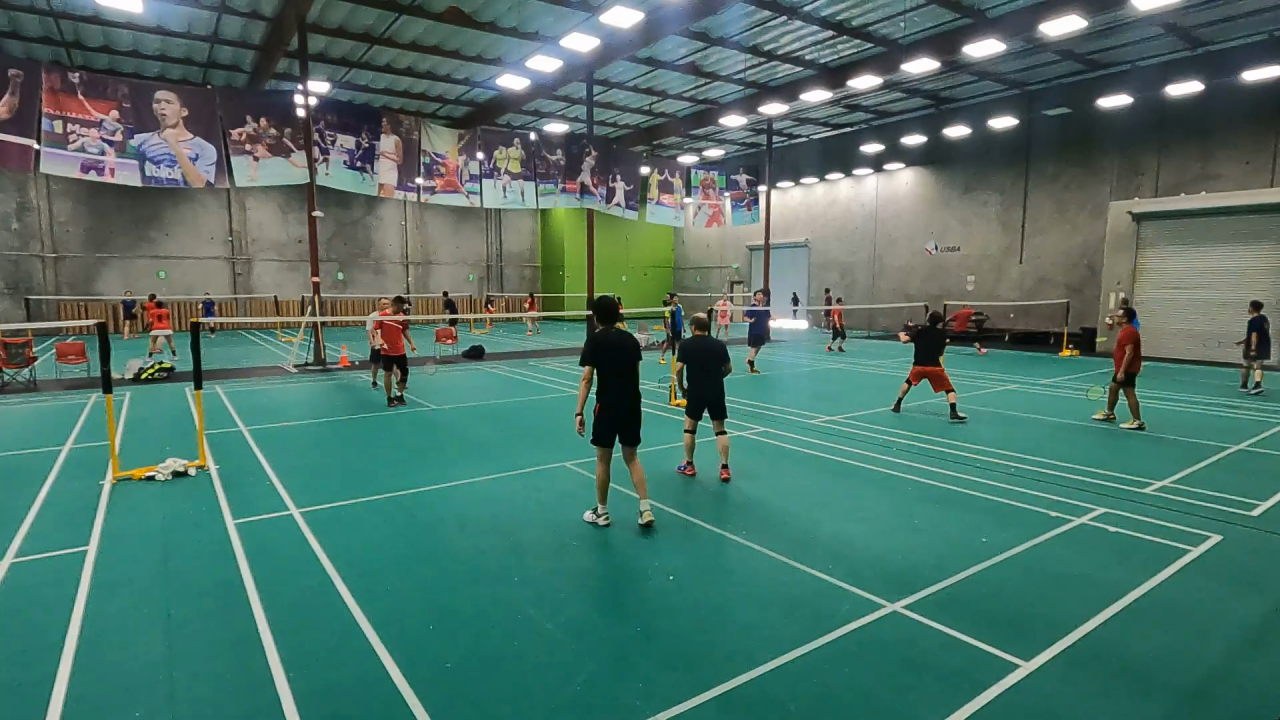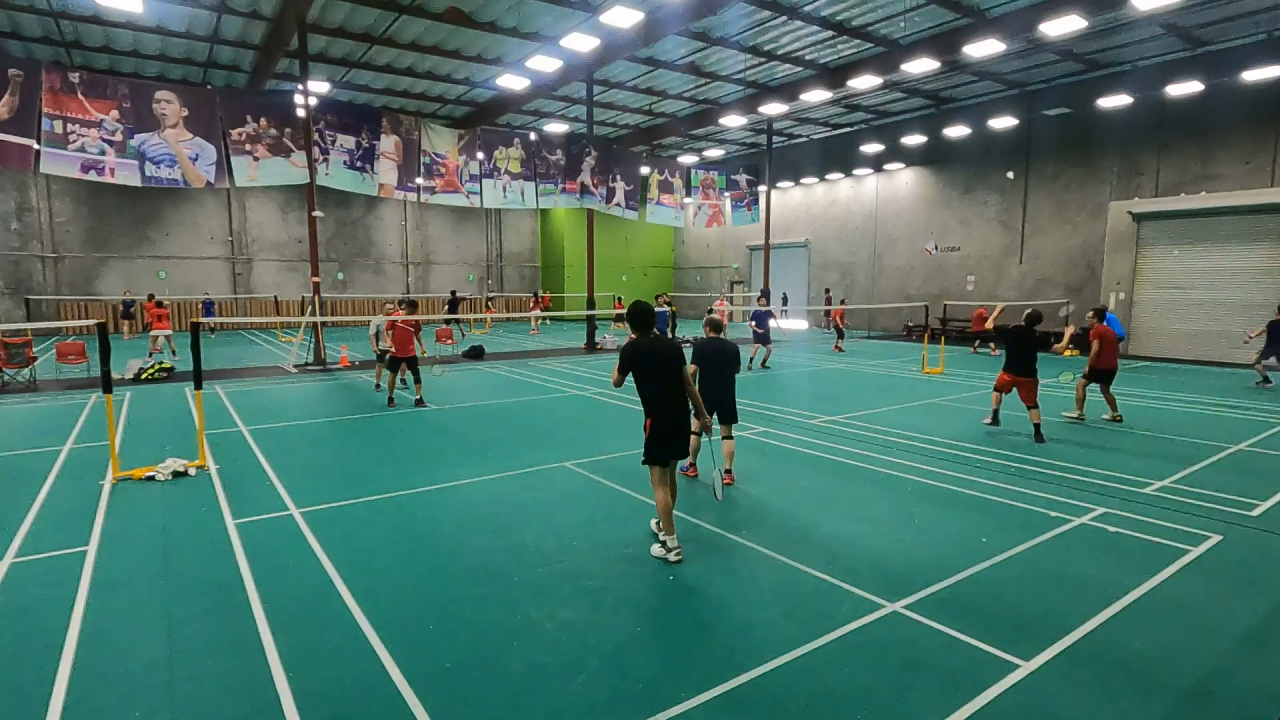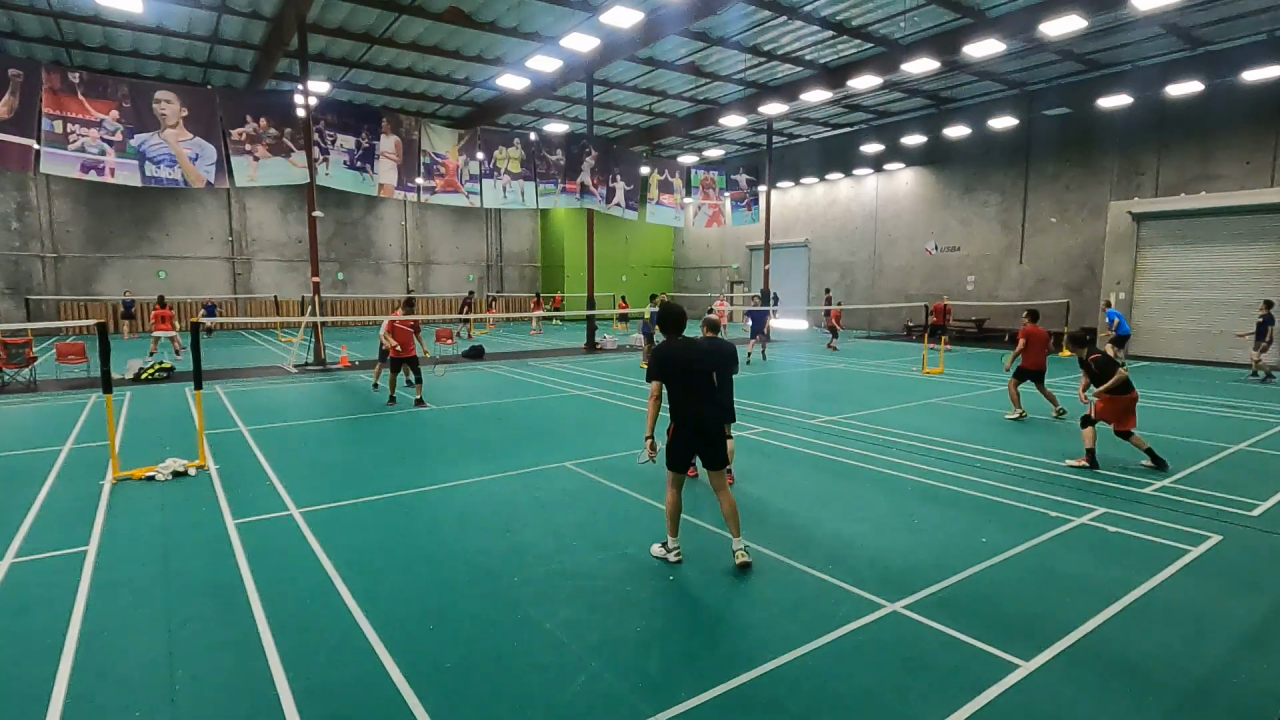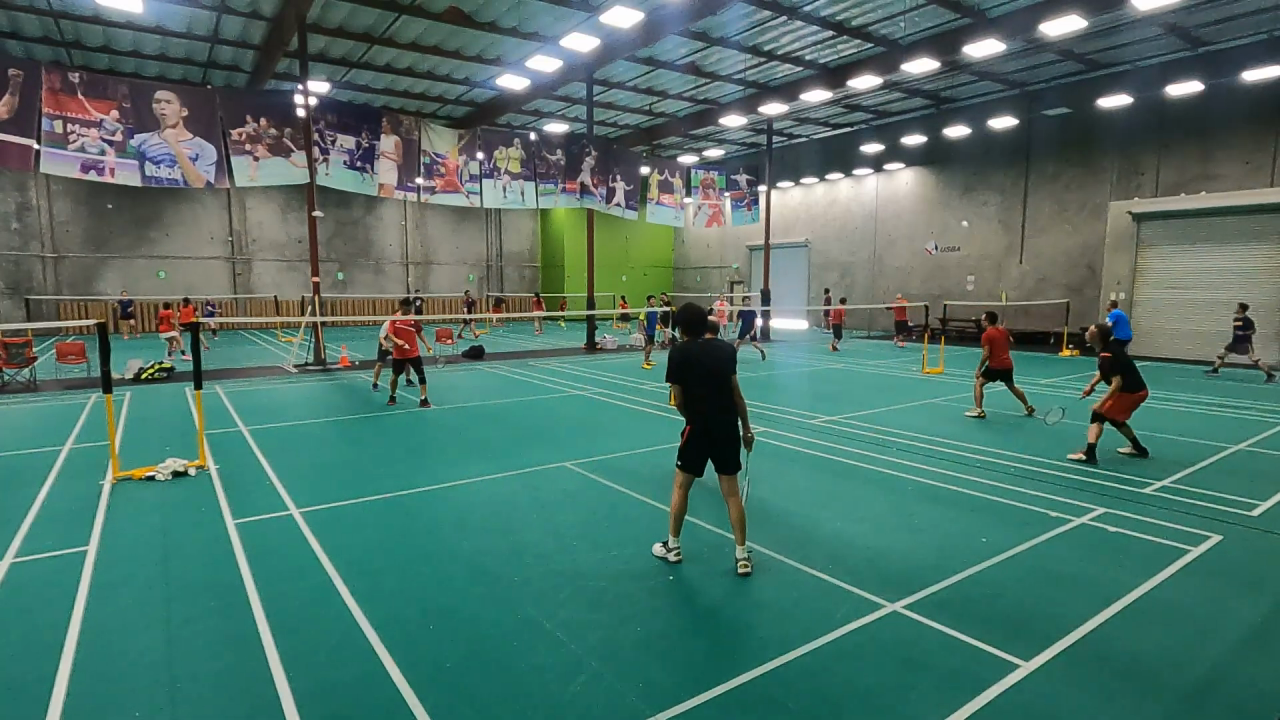
dt=0.7s
person 1, frame 1
left shoulder: (594, 340)
right shoulder: (631, 339)
left elbow: (586, 377)
left wrist: (579, 411)
left hip: (608, 407)
right hip: (633, 406)
left knee: (603, 461)
right knee: (632, 459)
left ankle: (601, 512)
right ankle: (645, 509)
person 1, frame 2
left shoulder: (631, 348)
right shoulder: (672, 345)
left elbow: (616, 382)
right elbow: (688, 384)
right wrist: (703, 415)
left hip: (658, 420)
right hip: (681, 417)
left knee: (660, 483)
right knee: (669, 474)
left ankle: (671, 545)
right ankle: (664, 525)
person 1, frame 3
left shoulder: (661, 352)
right shoulder: (702, 347)
left elbow: (655, 395)
right elbow: (713, 384)
left wrist: (649, 435)
left hip: (683, 426)
right hip: (712, 423)
left knee: (674, 486)
right knee: (721, 487)
left ankle: (672, 547)
right ankle: (739, 549)
person 1, frame 4
left shoulder: (679, 353)
right shoulder: (725, 348)
left elbow: (679, 401)
right elbow: (736, 393)
right wrist: (746, 428)
left hip: (699, 429)
right hip: (728, 428)
left knee: (681, 487)
right knee: (732, 493)
left ankle: (673, 547)
right ankle: (742, 556)
